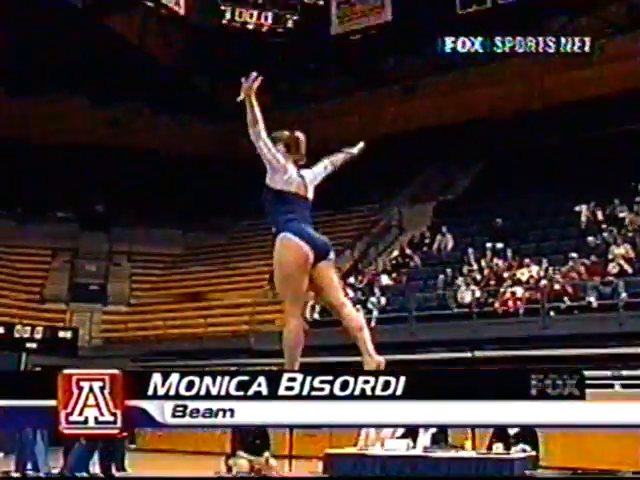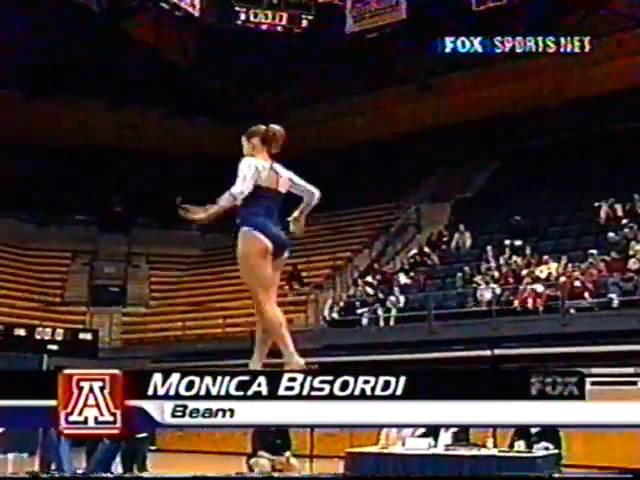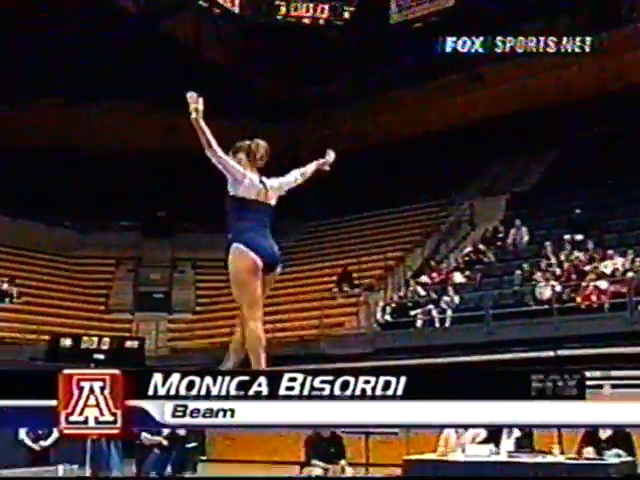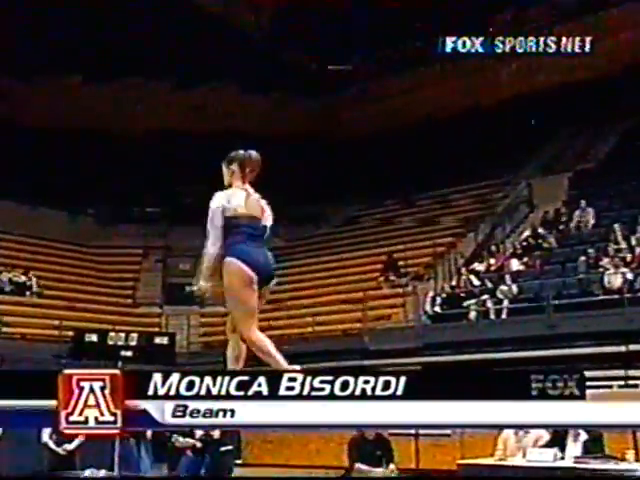
dt=0.7s
person 1, frame 1
left shoulder: (280, 169)
right shoulder: (307, 177)
left elbow: (258, 136)
right elbow: (329, 163)
left wrist: (250, 98)
right wrist: (349, 153)
left hip: (293, 242)
right hip: (318, 243)
left knee: (293, 314)
right knee: (341, 304)
right ankle: (370, 356)
person 1, frame 2
left shoulder: (250, 164)
right shoulder: (281, 172)
left elbow: (238, 193)
right elbow: (313, 194)
left wrist: (205, 213)
right wrist: (299, 217)
left hip: (255, 235)
right hip: (277, 239)
left knee: (265, 302)
right knee: (264, 303)
left ankle: (291, 358)
right ankle: (258, 362)
person 1, frame 3
left shoulder: (241, 178)
right shoulder: (271, 185)
left elbow: (215, 152)
right elbow: (299, 174)
left wrist: (198, 122)
right wrist: (321, 162)
left hip: (246, 250)
right hip: (270, 252)
left knee: (251, 317)
right knee: (247, 316)
left ankle: (260, 373)
right ankle: (231, 366)
person 1, frame 4
left shoulder: (222, 198)
right shoulder: (264, 205)
left elbow: (214, 240)
left wrist: (205, 277)
left hip: (240, 264)
right hip: (264, 263)
left knee: (247, 330)
right knee: (235, 327)
left ankle: (285, 369)
